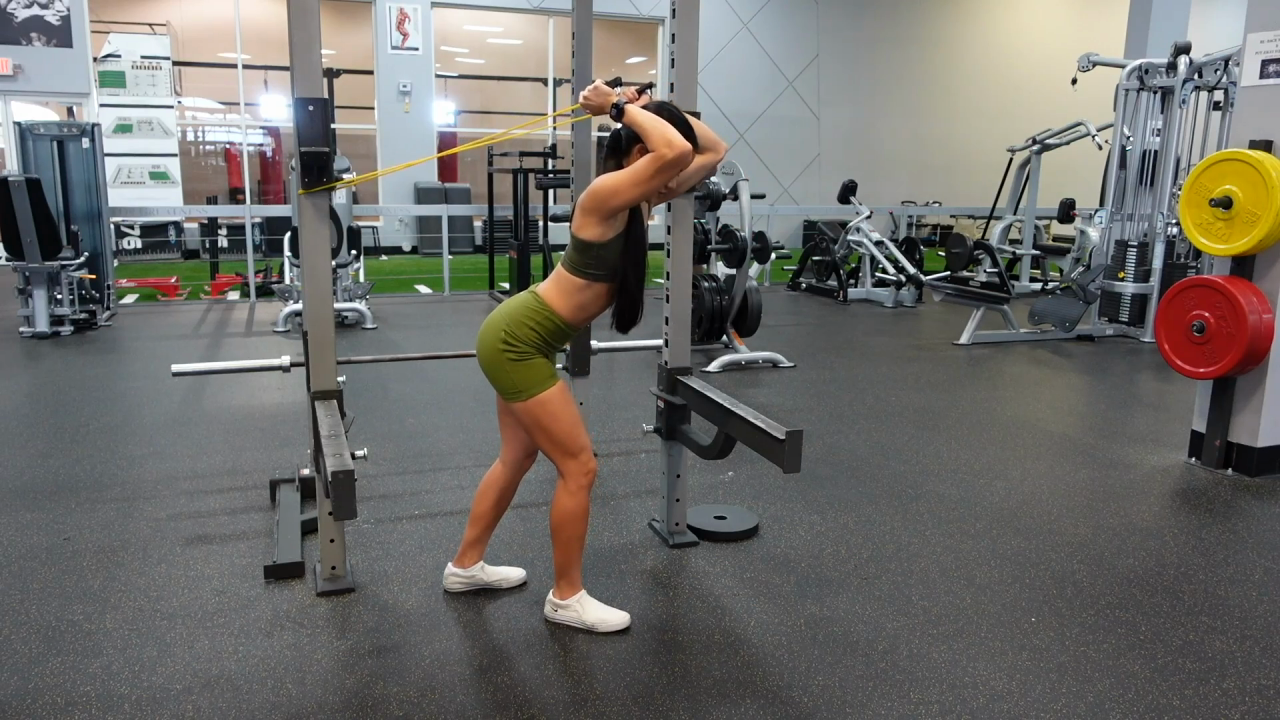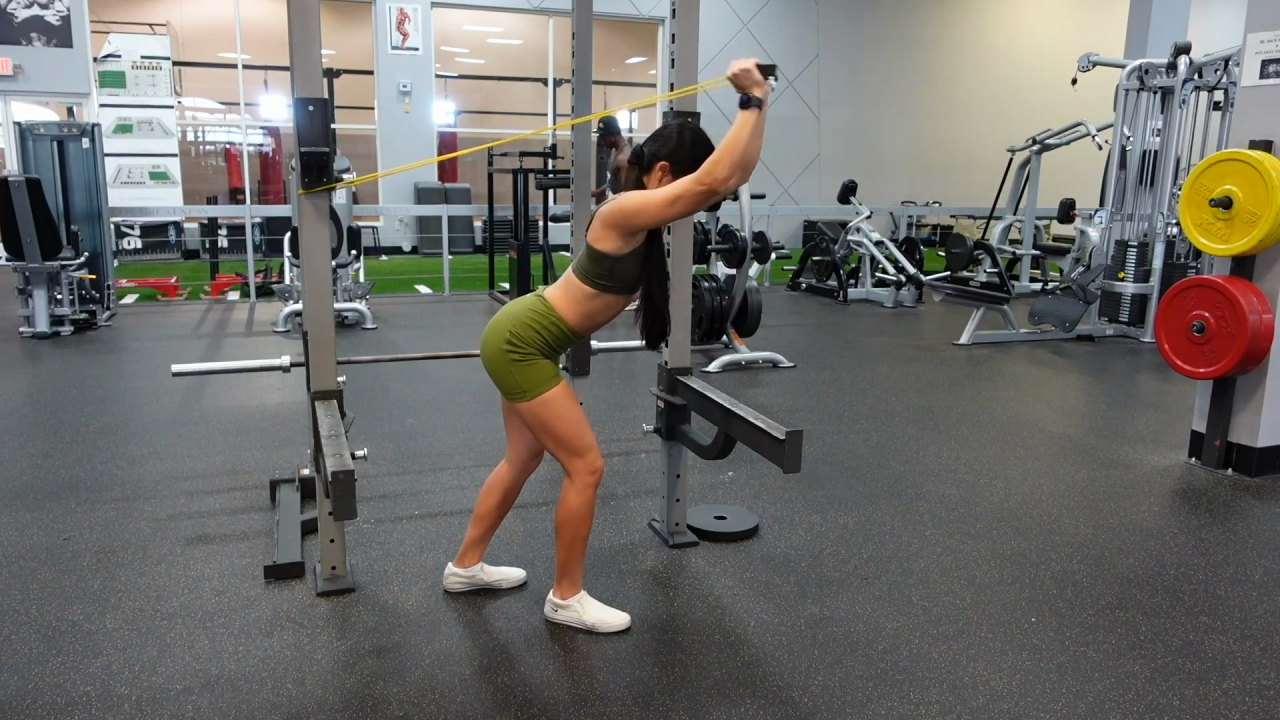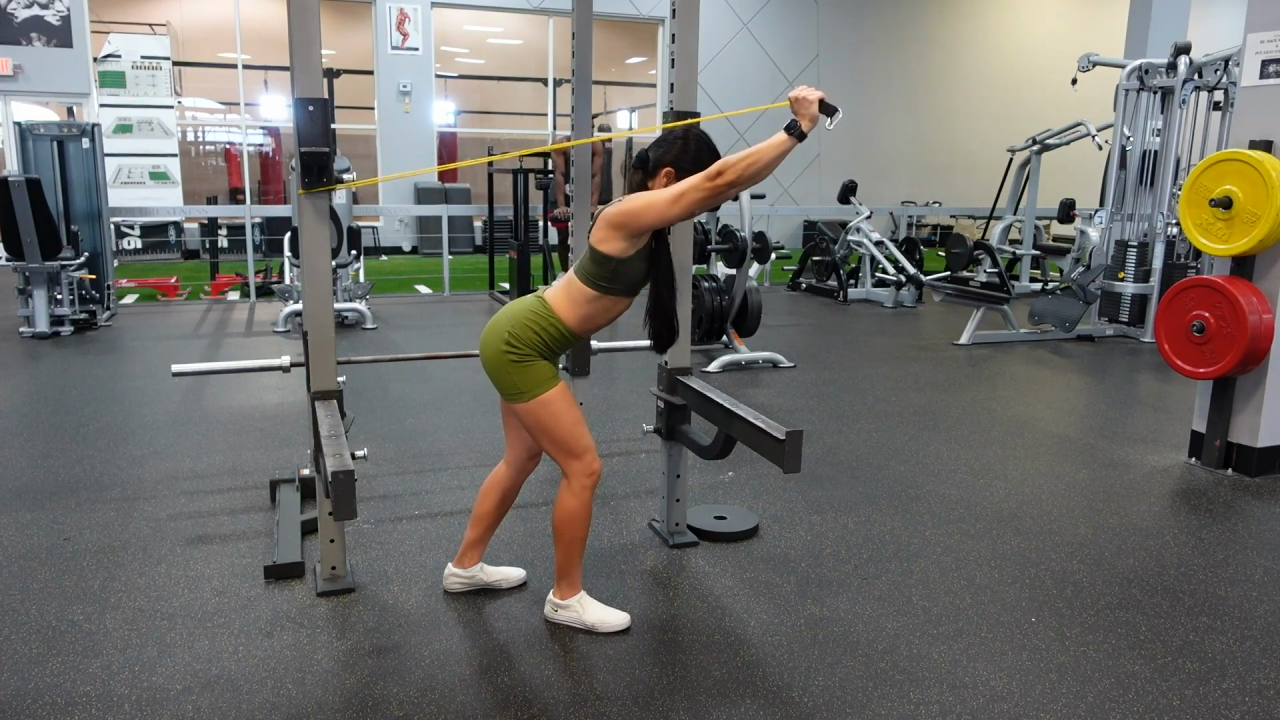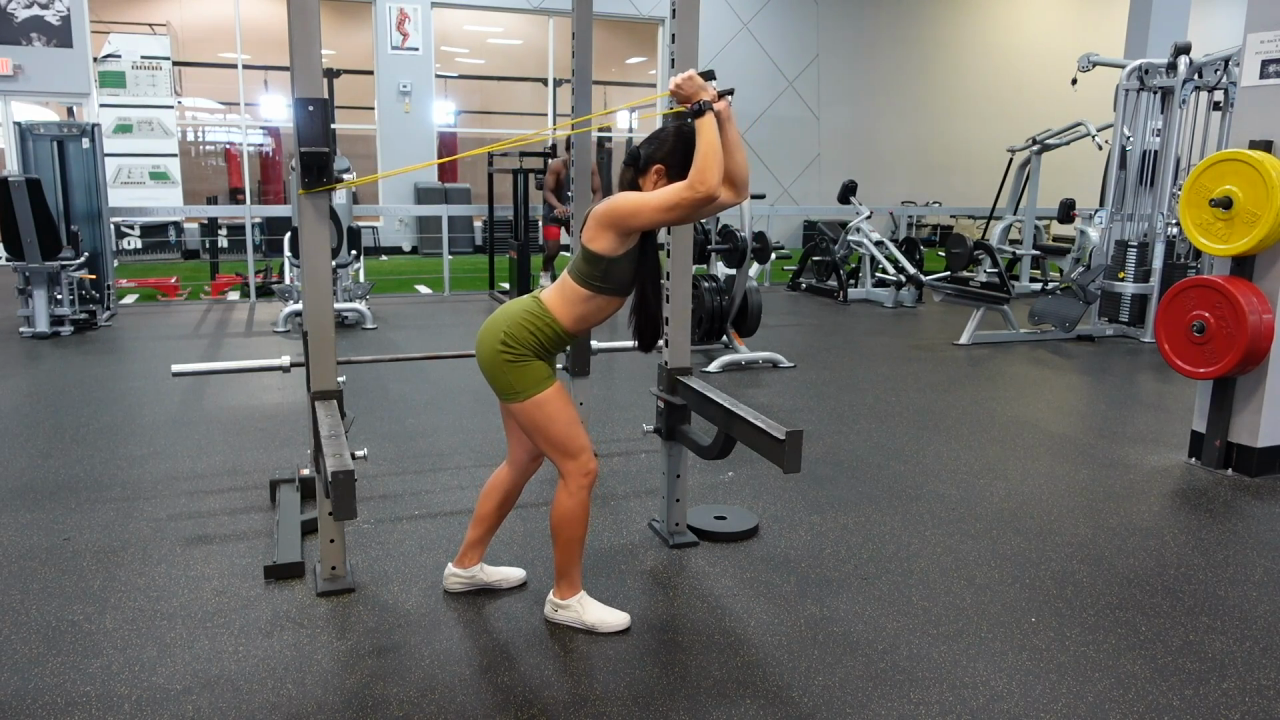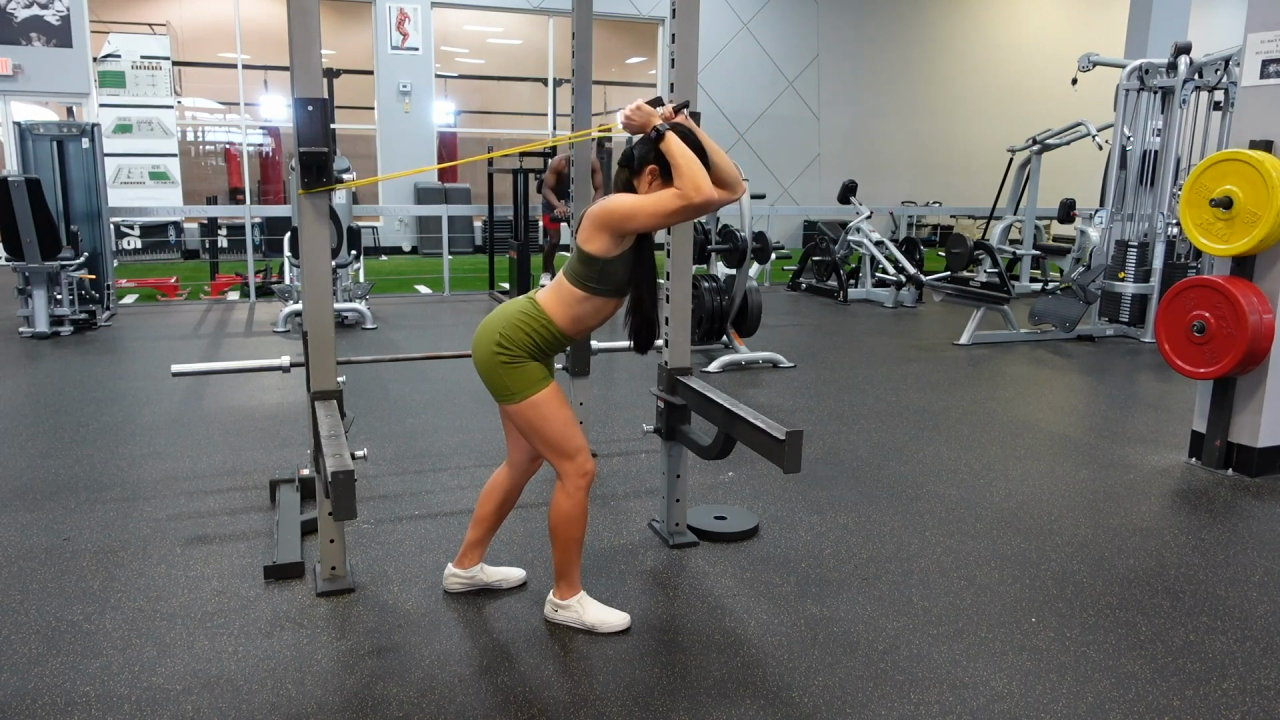
dt=1s
person 1, frame 1
left shoulder: (639, 199)
right shoulder: (606, 195)
left elbow: (713, 150)
right elbow: (677, 150)
left wrist: (639, 107)
right wrist: (622, 107)
left hip: (516, 335)
right hip: (517, 341)
left knee: (517, 458)
right knee: (579, 467)
left ankle: (465, 566)
right ankle: (567, 597)
person 1, frame 2
left shoulder: (646, 209)
right shoulder: (625, 211)
left elbow: (733, 175)
right elbow: (712, 180)
left wrist: (757, 105)
right wrist: (751, 101)
left hip: (520, 336)
right hip: (520, 344)
left knee: (524, 458)
right knee: (585, 466)
left ankle: (466, 566)
right ankle: (567, 598)
person 1, frame 3
left shoulder: (652, 213)
right shoulder: (629, 214)
left elbow: (737, 182)
right elbow: (721, 178)
left wrist: (795, 130)
right wrist: (797, 128)
left hip: (522, 337)
right hip: (520, 343)
left knee: (522, 459)
right knee: (583, 468)
left ankle: (465, 567)
right ankle: (566, 598)
person 1, frame 4
left shoulder: (644, 211)
right shoulder: (619, 211)
left elbow: (733, 190)
right elbow: (705, 190)
left wrist: (721, 115)
right wrist: (701, 110)
left hip: (518, 338)
right hip: (515, 343)
left knee: (524, 460)
right knee: (579, 467)
left ankle: (465, 567)
right ankle: (566, 598)
person 1, frame 5
left shoulder: (638, 215)
right shoulder: (614, 212)
left elbow: (729, 189)
right elbow: (699, 195)
left wrist: (682, 127)
right wrist: (662, 131)
left hip: (516, 340)
right hip: (511, 345)
left knee: (524, 461)
right knee: (577, 468)
left ankle: (465, 566)
right ankle: (566, 598)
